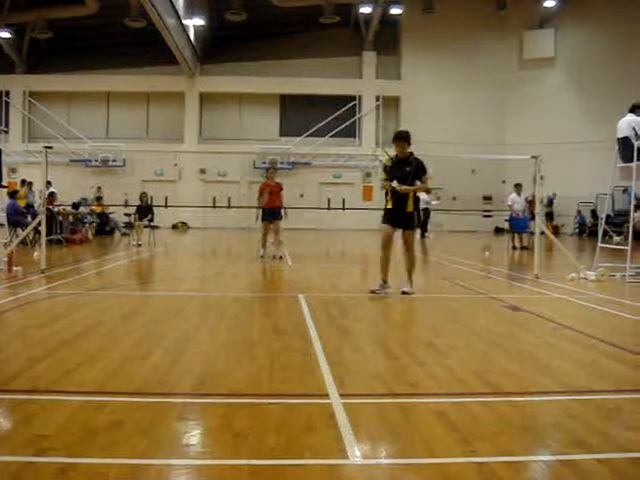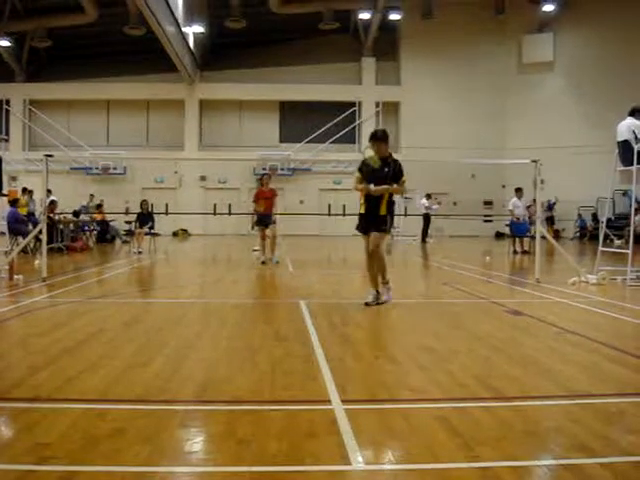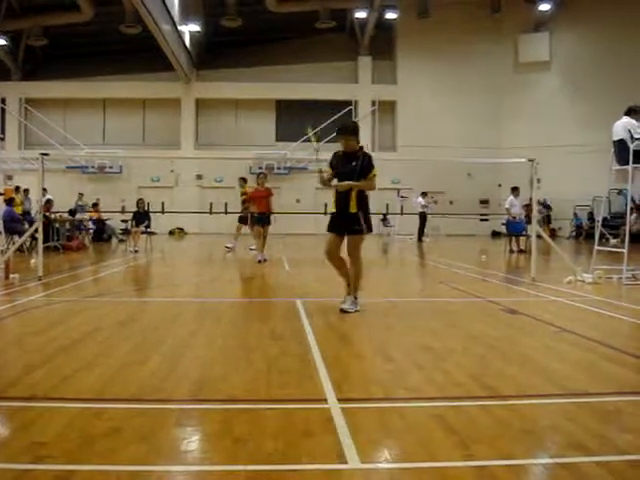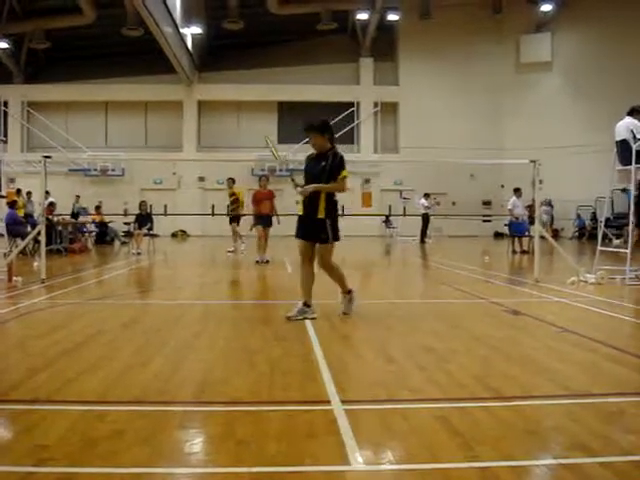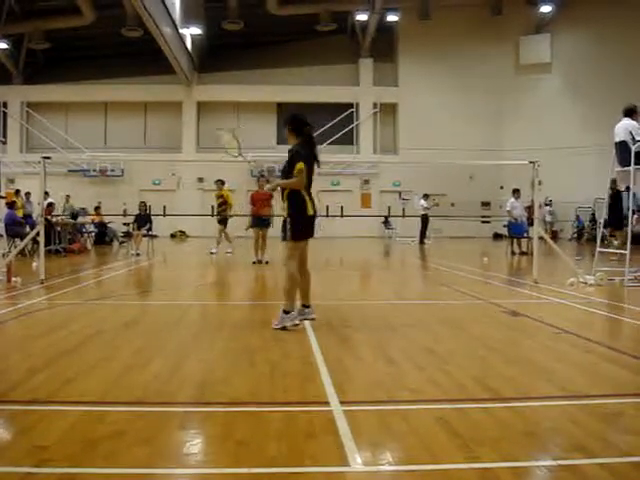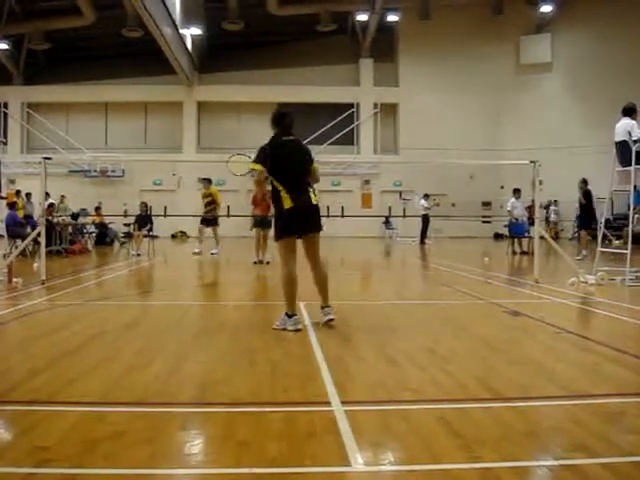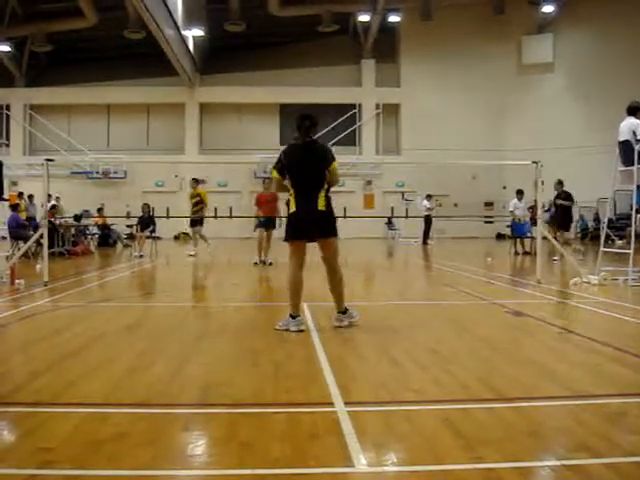
dt=0.4s
person 1, frame 1
left shoulder: (416, 163)
right shoulder: (389, 162)
left elbow: (425, 186)
left wrist: (410, 188)
right wrist: (386, 185)
left hip: (408, 208)
right hip: (391, 207)
left knee: (408, 245)
right knee: (386, 241)
left ankle: (409, 281)
right ankle: (384, 283)
person 1, frame 2
left shoulder: (394, 165)
right shoulder: (365, 163)
left elbow: (401, 189)
right elbow: (357, 184)
left wrist: (386, 188)
right wrist: (361, 187)
left hip: (383, 212)
right hip: (366, 211)
left knee: (374, 249)
right knee: (369, 253)
left ankle: (385, 284)
right ankle: (377, 291)
person 1, frame 3
left shoulder: (365, 158)
right shoulder: (336, 157)
left elbow: (371, 185)
right elbow: (330, 178)
left wrist: (350, 184)
right wrist: (324, 180)
left hip: (357, 210)
right hip: (338, 210)
left knee: (353, 253)
right knee: (330, 252)
left ankle: (353, 297)
right ankle: (350, 285)
person 1, frame 4
left shoulder: (336, 158)
right shoulder: (311, 159)
left elbow: (342, 187)
left wrist: (316, 187)
right wrist: (302, 187)
left hip: (325, 215)
right hip: (307, 213)
left knee: (325, 261)
right knee: (305, 260)
left ankle: (347, 292)
right ankle: (306, 306)
person 1, frame 5
left shoulder: (297, 151)
right shoulder: (307, 151)
left elbow: (300, 182)
left wrist: (276, 184)
right wrist: (282, 185)
left hip: (298, 211)
right hip: (307, 210)
left knee: (291, 261)
right knee: (301, 262)
left ankle: (289, 313)
right ankle: (306, 307)
person 1, frame 6
left shoulder: (268, 149)
right shoulder: (302, 148)
left elbow: (260, 177)
right elbow: (315, 178)
left hip: (286, 208)
right hip: (309, 205)
left knee: (288, 263)
right knee: (315, 259)
left ankle: (291, 316)
right ankle: (326, 308)
person 1, frame 7
left shoulder: (287, 152)
right shoulder: (322, 149)
left elbow: (278, 185)
right elbow: (334, 179)
left hip: (297, 212)
right hip: (321, 209)
left knee: (295, 265)
right knee: (332, 262)
left ankle: (294, 317)
right ankle: (342, 313)
